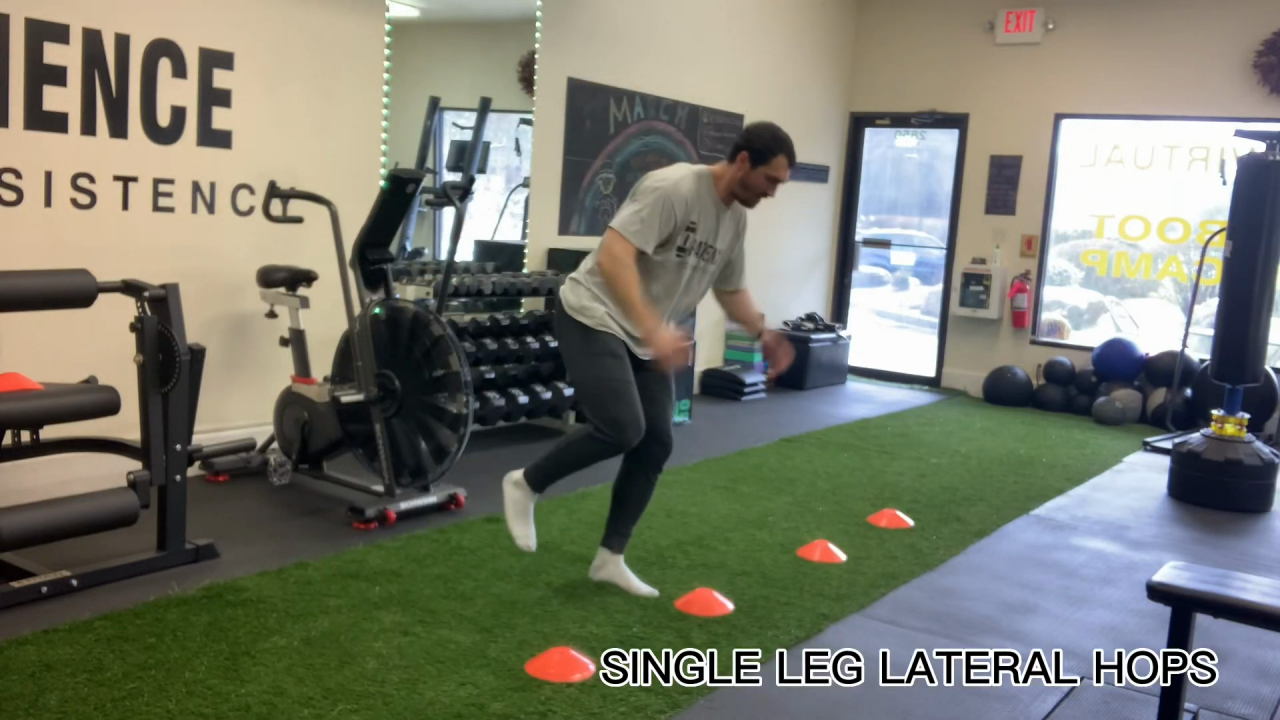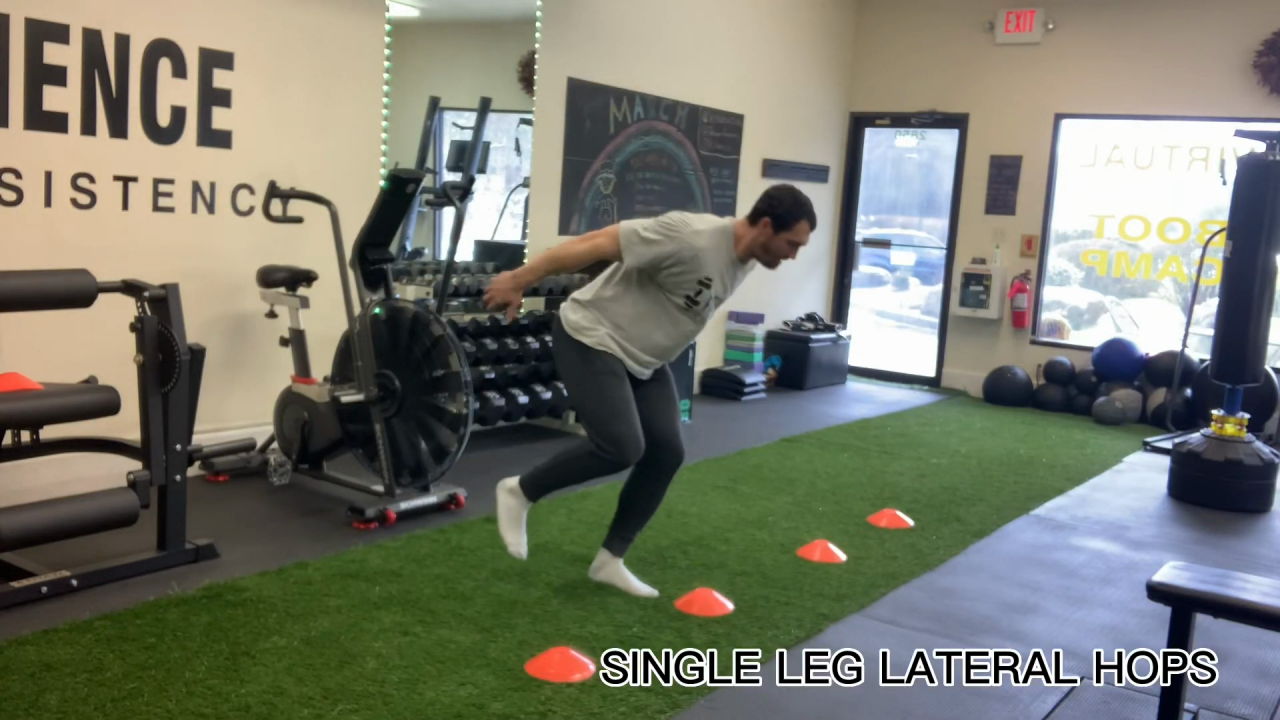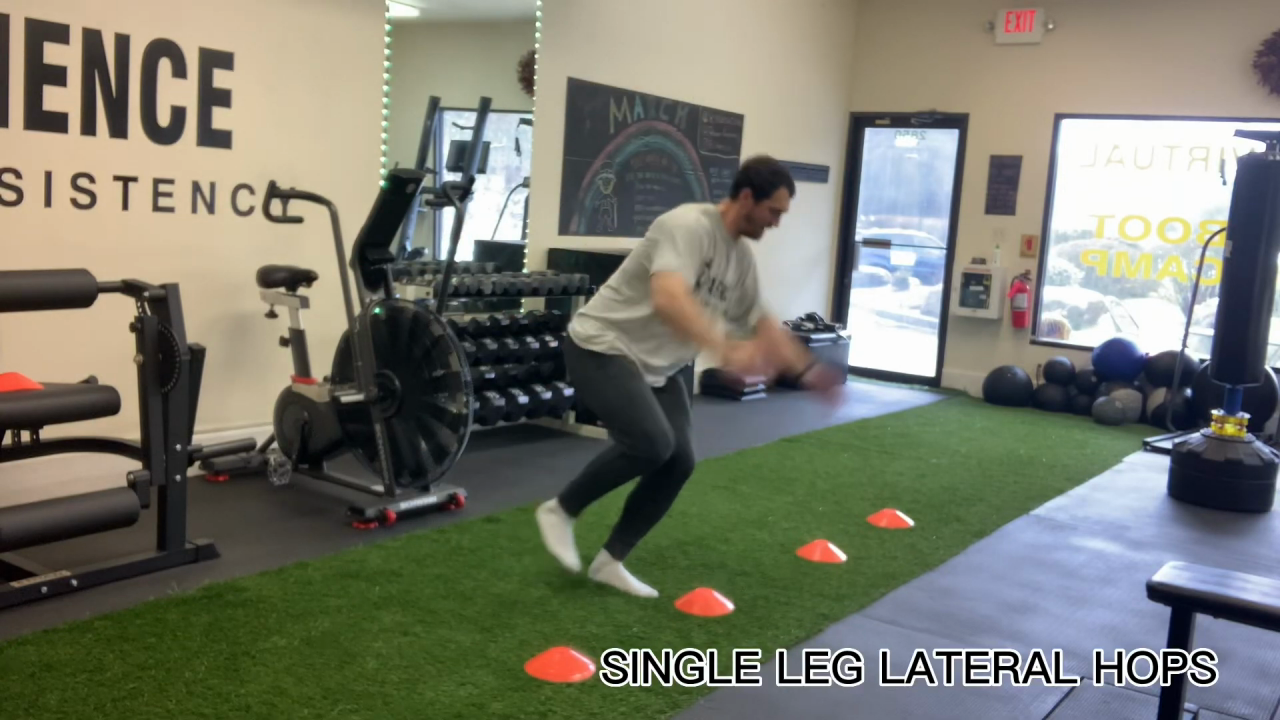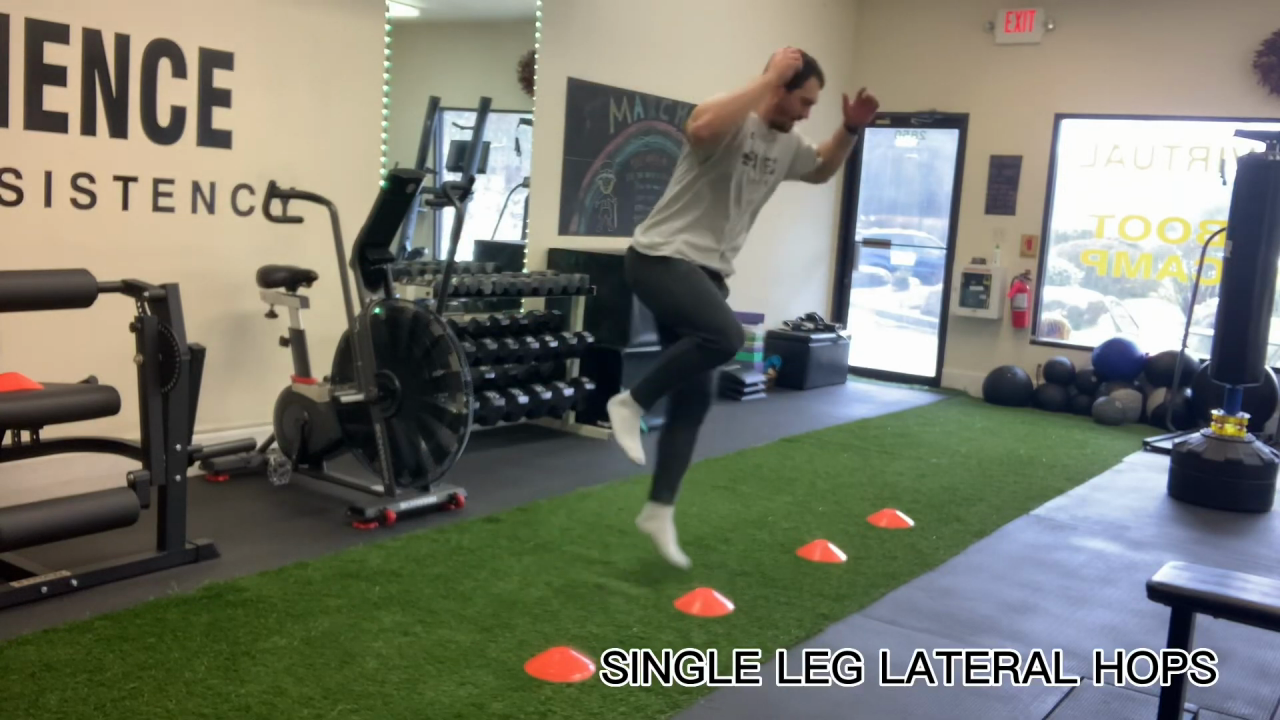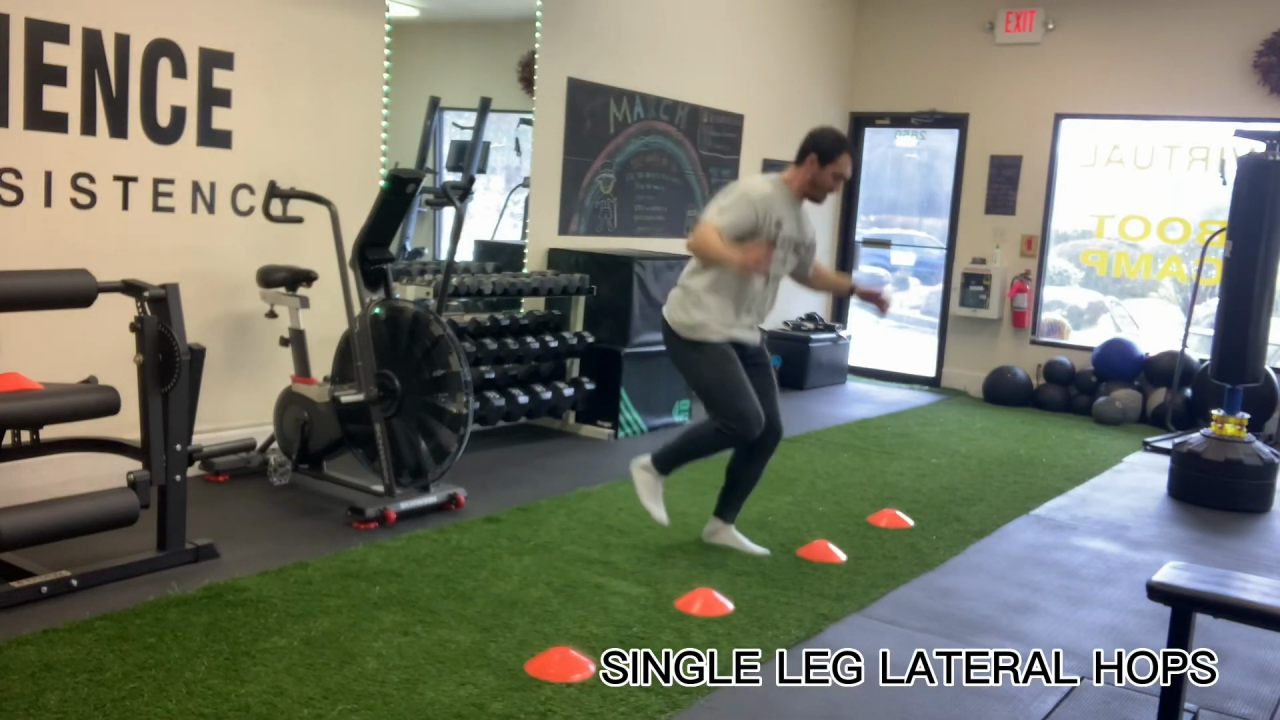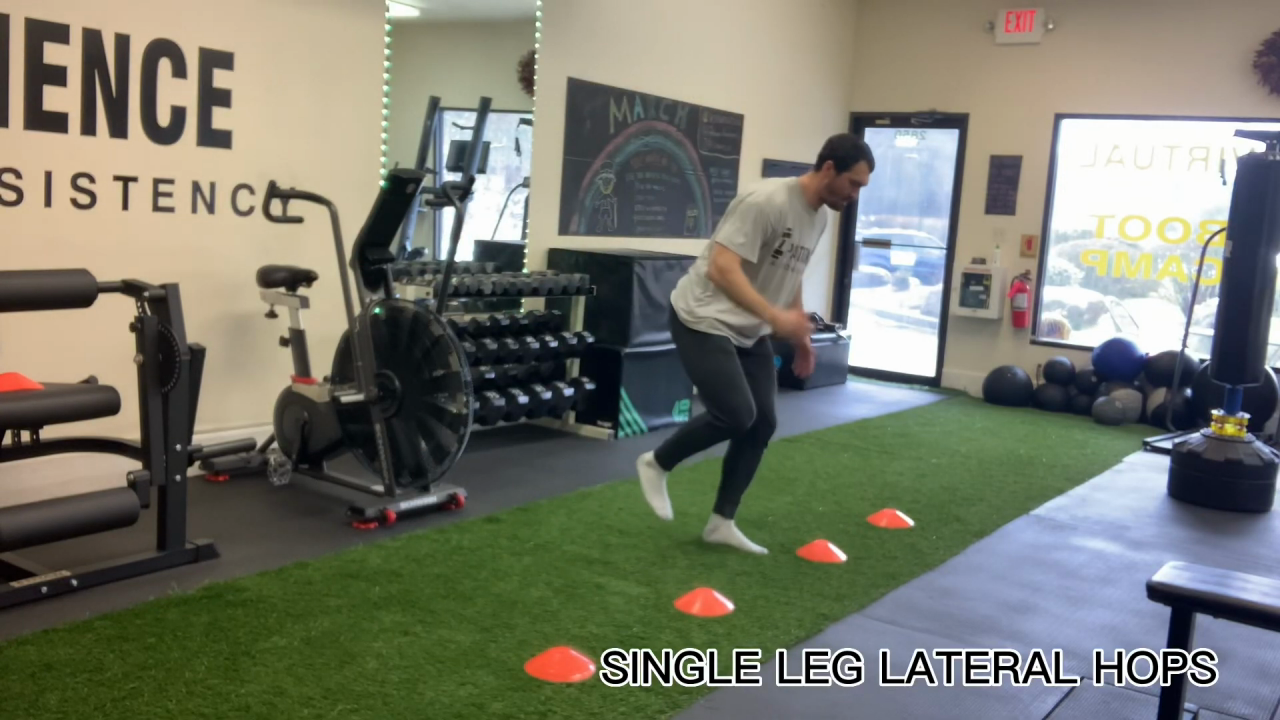
dt=0.3s
person 1, frame 1
left shoulder: (735, 219)
right shoulder: (670, 188)
left elbow: (731, 290)
right elbow: (614, 253)
left wrist: (765, 334)
right wrist: (654, 327)
left hip: (642, 338)
right hip: (593, 318)
left knee: (654, 445)
right knee: (622, 429)
left ankle: (609, 558)
right ankle: (526, 484)
person 1, frame 2
left shoulder: (742, 264)
right shoulder: (696, 237)
right elbow: (603, 242)
right wrist: (520, 278)
left hip: (643, 355)
right hip: (592, 338)
left knee: (666, 453)
right knee: (621, 448)
left ankle: (610, 560)
right ankle: (519, 492)
person 1, frame 3
left shoulder: (739, 256)
right shoulder: (687, 226)
left elbow: (759, 322)
right elbow: (668, 295)
left wrist: (805, 368)
right wrist: (725, 350)
left hip: (655, 362)
right hip: (602, 348)
left knee: (678, 463)
right knee: (653, 445)
left ankle: (610, 562)
right ankle: (561, 510)
person 1, frame 4
left shoulder: (783, 142)
right shoulder: (732, 117)
left elbow: (823, 165)
right elbow: (703, 130)
left wrist: (850, 126)
right wrist: (769, 79)
left hip: (708, 269)
right hip: (664, 258)
left knee: (693, 398)
right knee: (724, 337)
left ankle: (658, 511)
right ankle: (632, 403)
person 1, frame 5
left shoulder: (799, 217)
right shoulder: (754, 196)
left elbow: (807, 271)
right elbow: (701, 239)
left wrist: (855, 289)
right wrist: (735, 258)
left hip: (741, 333)
right hip: (699, 330)
left knee: (766, 431)
right knee: (745, 425)
left ankle: (722, 526)
right ankle: (654, 468)
person 1, frame 6
left shoulder: (819, 218)
right shoulder: (765, 202)
right elbow: (721, 267)
left wrist: (800, 335)
right wrist: (774, 316)
left hip: (750, 331)
right hip: (704, 319)
left knee: (762, 423)
right knee: (735, 415)
left ankle: (721, 522)
right ankle: (656, 464)
